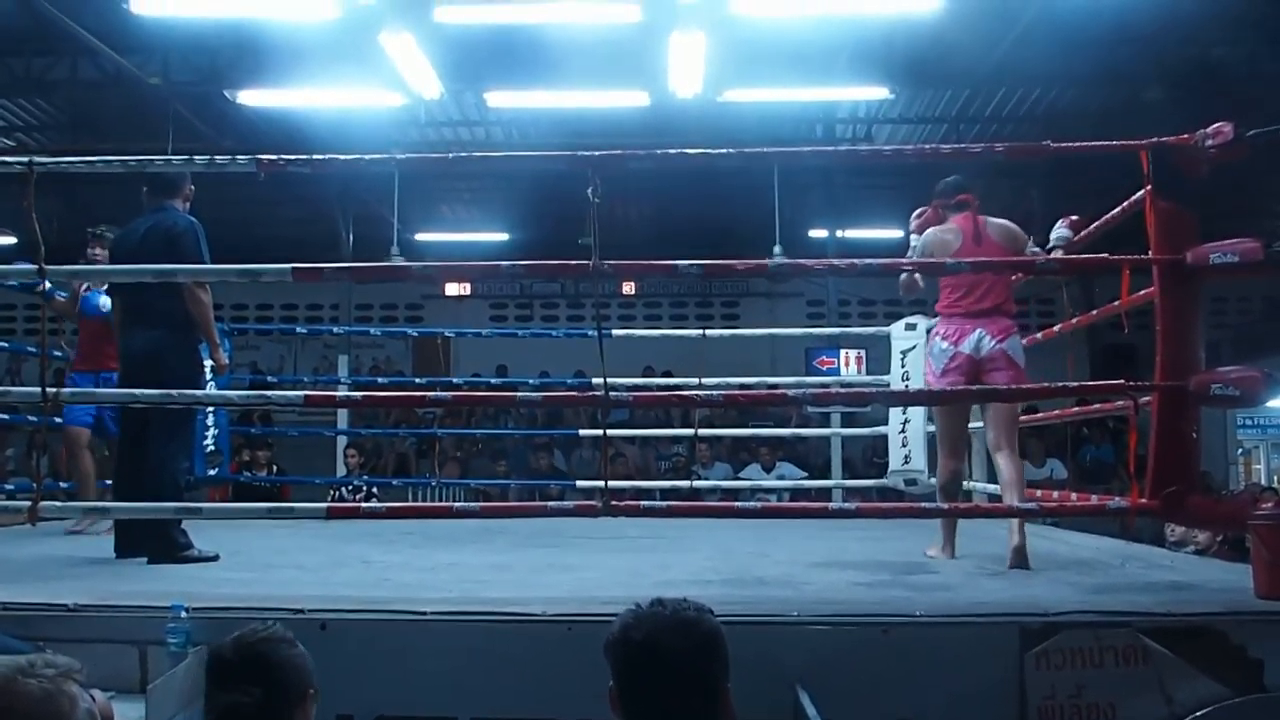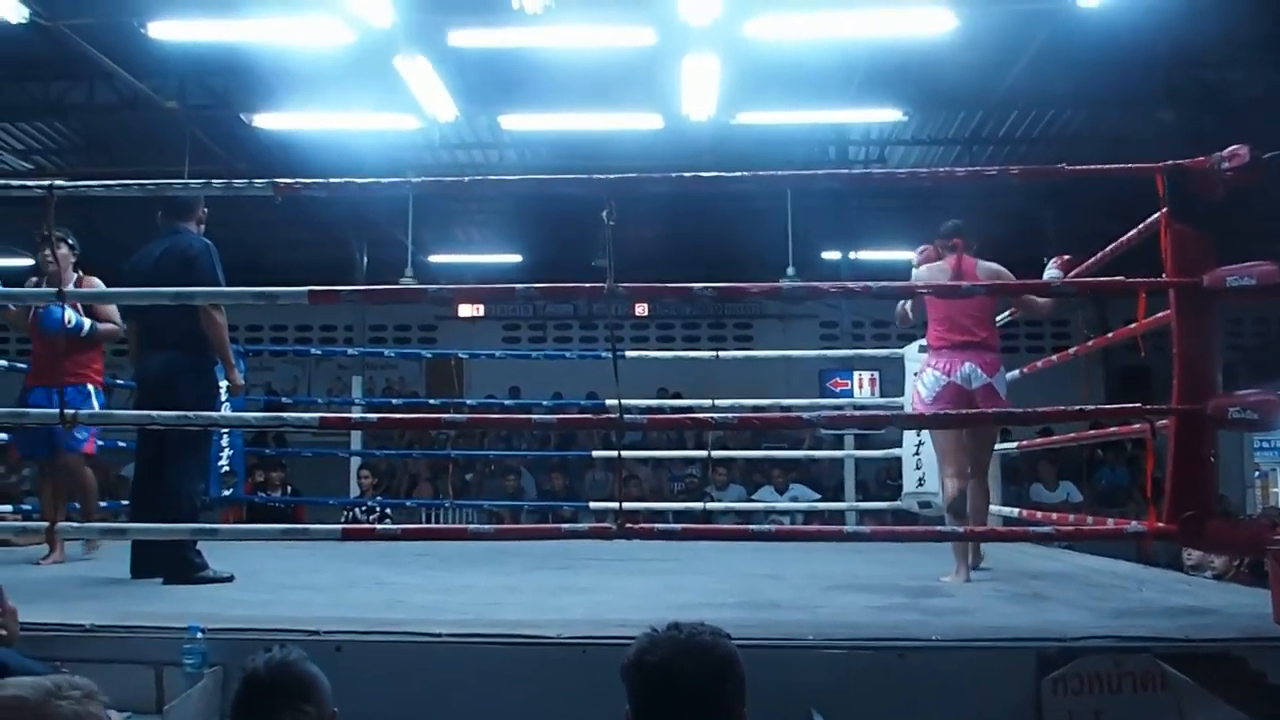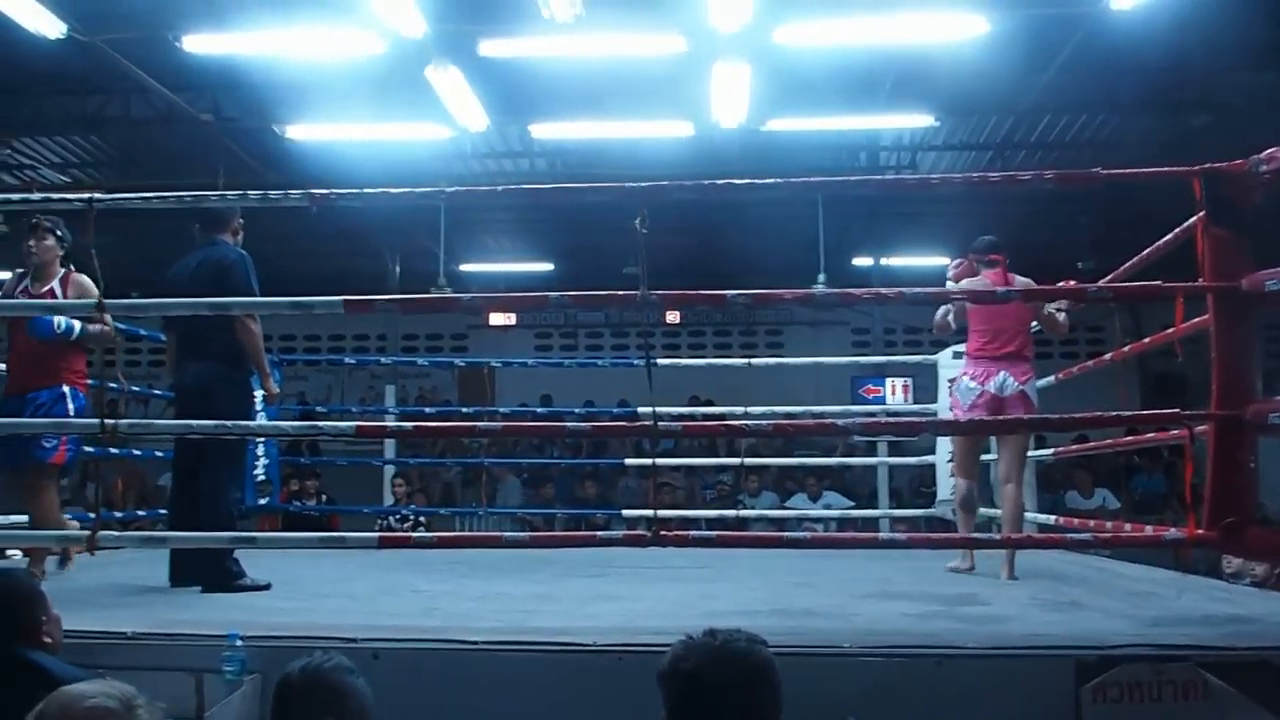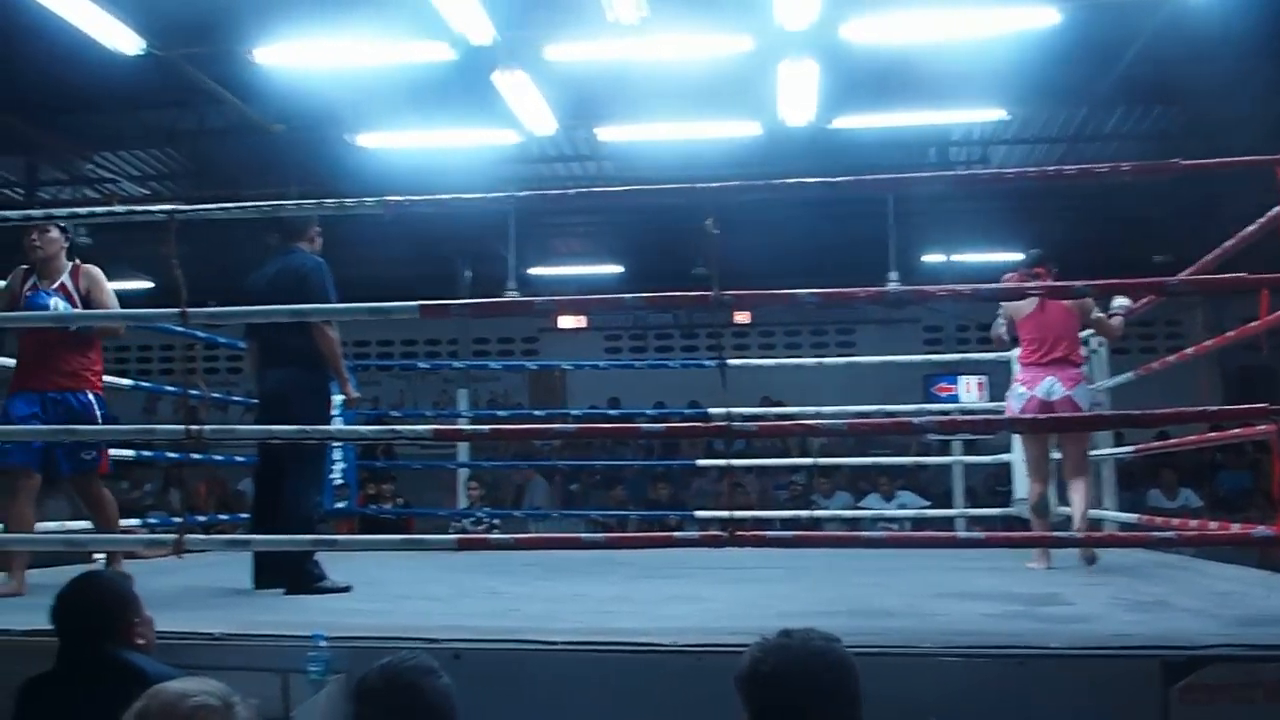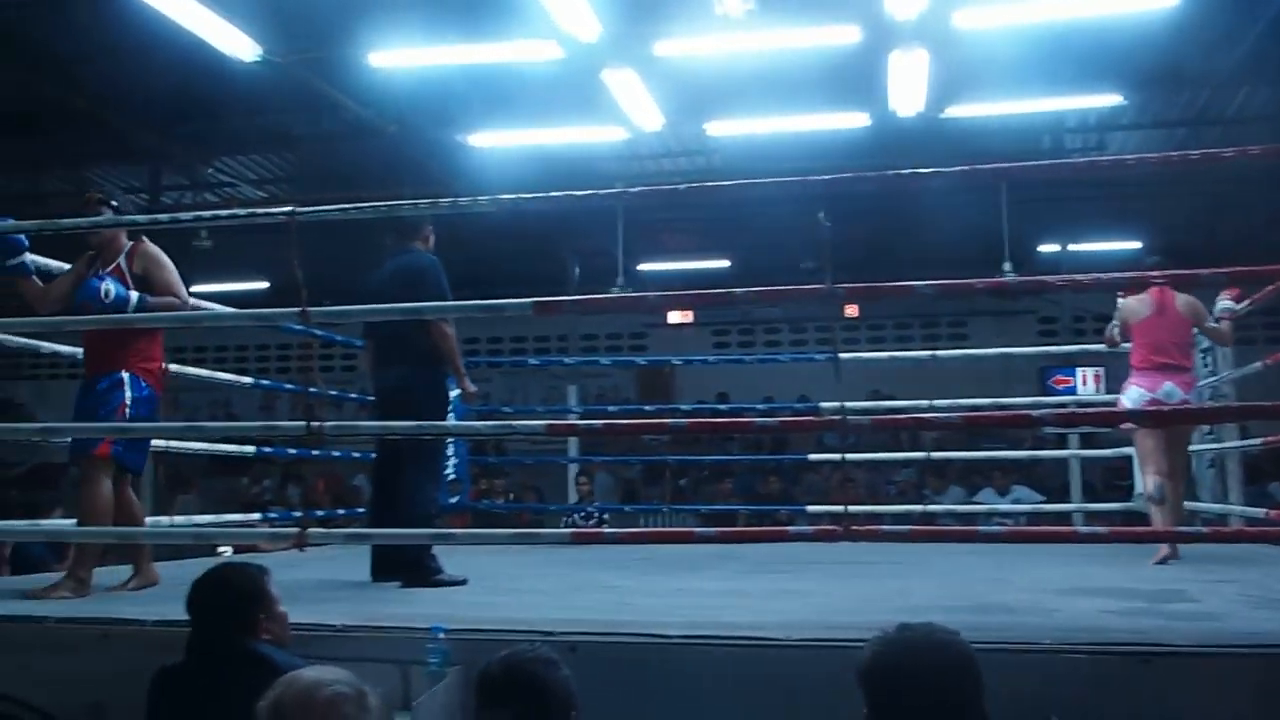
dt=0.5s
person 1, frame 1
left shoulder: (125, 235)
right shoulder: (184, 227)
left elbow: (118, 300)
right elbow: (195, 290)
right wrist: (214, 346)
left hip: (135, 348)
right hip: (173, 347)
left knee: (133, 442)
right knee: (171, 444)
left ankle: (130, 537)
right ankle: (167, 541)
person 1, frame 2
left shoulder: (140, 258)
right shoulder: (199, 248)
left elbow: (133, 323)
right elbow: (210, 311)
right wrist: (230, 367)
left hip: (151, 370)
right hip: (189, 368)
left knee: (150, 464)
right knee: (187, 465)
left ankle: (146, 557)
right ankle: (182, 561)
person 1, frame 3
left shoulder: (179, 268)
right shoulder: (234, 259)
left elbow: (171, 334)
right elbow: (246, 321)
right wrist: (265, 376)
left hip: (189, 379)
right hip: (225, 378)
left knee: (188, 472)
right knee: (223, 474)
left ankle: (185, 566)
right ankle: (220, 569)
person 1, frame 4
left shoulder: (260, 276)
right shoulder: (312, 266)
left elbow: (253, 341)
right elbow: (323, 328)
right wrist: (344, 381)
left hip: (272, 385)
right hip: (305, 383)
left knee: (270, 475)
right knee: (303, 478)
left ankle: (269, 569)
right ankle: (302, 572)
person 1, frame 5
left shoulder: (378, 276)
right shoulder: (426, 265)
left elbow: (370, 338)
right elbow: (439, 324)
right wrist: (461, 375)
left hip: (388, 381)
right hip: (422, 379)
left knee: (388, 470)
right knee: (422, 472)
left ankle: (386, 561)
right ankle: (418, 564)
person 2, frame 1
right shoulder: (82, 281)
right elbow: (67, 310)
left wrist: (112, 311)
right wrist: (41, 287)
left hip: (120, 373)
right hip: (83, 372)
right knee: (76, 438)
person 2, frame 2
left shoulder: (90, 286)
right shoulder: (34, 286)
left elbow: (117, 329)
left wrist: (81, 326)
left hip: (80, 386)
right hip: (40, 387)
left knee: (71, 460)
right knee: (48, 465)
left ankle: (91, 524)
right ankle: (55, 545)
person 2, frame 3
left shoulder: (76, 283)
left elbow: (107, 330)
left wrist: (70, 328)
left hip: (59, 391)
left knee: (42, 474)
left ankle: (37, 562)
right ankle: (64, 532)
person 2, frame 4
left shoulder: (86, 275)
left elbow: (116, 324)
left wrist: (70, 317)
left hip: (77, 393)
left knee: (88, 482)
left ankle: (116, 560)
person 2, frame 5
left shoulder: (146, 256)
right shoulder: (90, 267)
left elbow: (182, 303)
left wrist: (127, 299)
left hip: (133, 377)
right hip: (99, 380)
left knee: (96, 467)
right knee: (113, 474)
left ankle: (77, 578)
right ankle: (144, 567)
person 3, frame 1
left shoulder: (933, 237)
right shoulder: (1005, 230)
left elbow: (905, 287)
left hip: (950, 341)
right hip: (999, 339)
left knee: (951, 450)
right knee: (1004, 446)
left ankle: (946, 543)
right ankle: (1016, 530)
person 3, frame 2
left shoulder: (925, 274)
right shoulder: (992, 272)
left elbow: (902, 318)
right elbow: (1039, 308)
right wrist: (1053, 277)
left hip: (942, 372)
right hip: (986, 371)
left knee: (953, 472)
right knee: (978, 471)
left ankle: (961, 565)
right ankle: (974, 551)
person 3, frame 3
left shoulder: (966, 288)
right shoulder: (1028, 288)
left elbow: (940, 327)
right elbow: (1059, 328)
right wrist: (1060, 304)
left hip: (978, 380)
right hip: (1019, 382)
left knee: (965, 474)
right knee: (1011, 476)
left ankle: (965, 554)
right ankle: (1008, 564)
person 3, frame 4
left shoulder: (1014, 302)
right shoulder: (1076, 297)
left elbow: (998, 338)
right elbow: (1112, 331)
right wrist: (1120, 308)
left hip: (1030, 386)
right hip: (1070, 384)
left knee: (1037, 475)
right knee: (1077, 470)
left ankle: (1042, 553)
right ankle: (1080, 527)
person 3, frame 5
left shoulder: (1130, 304)
right shoulder: (1189, 304)
left elbow: (1111, 339)
right elbow: (1224, 337)
right wrist: (1226, 309)
left hip: (1143, 390)
right hip: (1181, 389)
left knee: (1152, 471)
right knee: (1176, 471)
left ankle: (1163, 542)
right ankle: (1172, 542)
